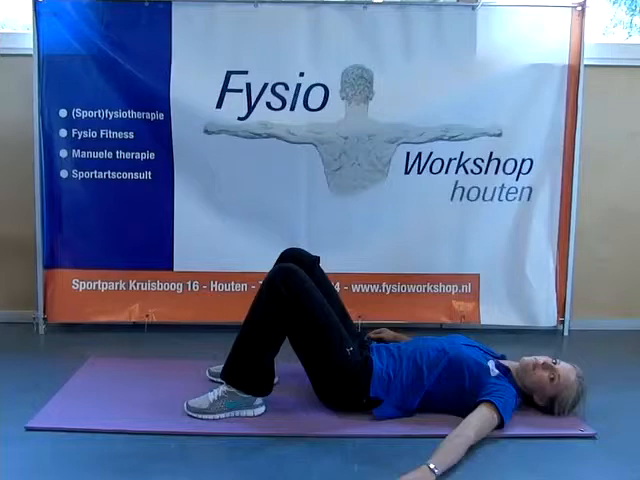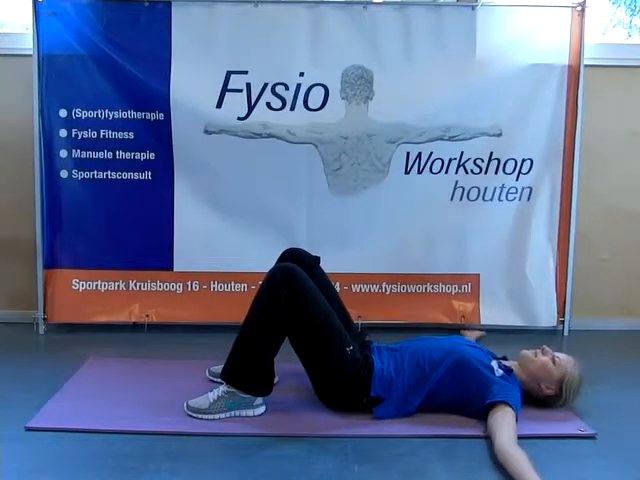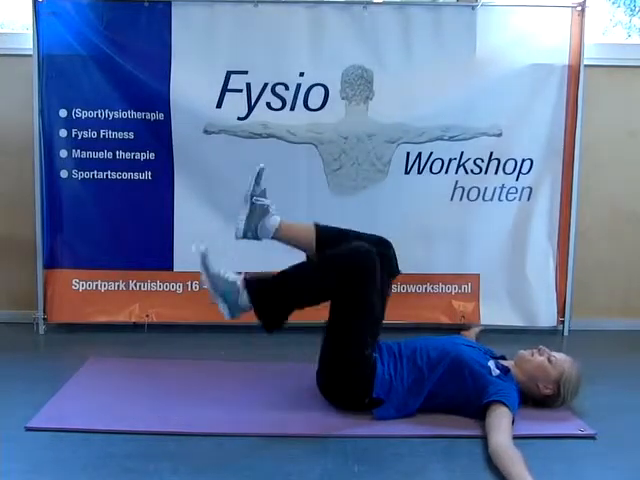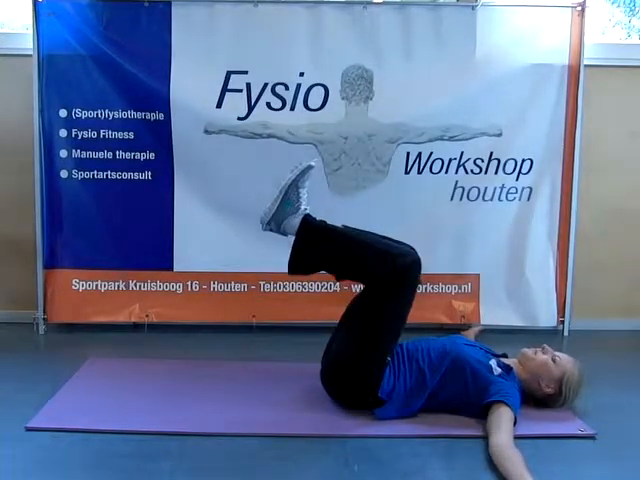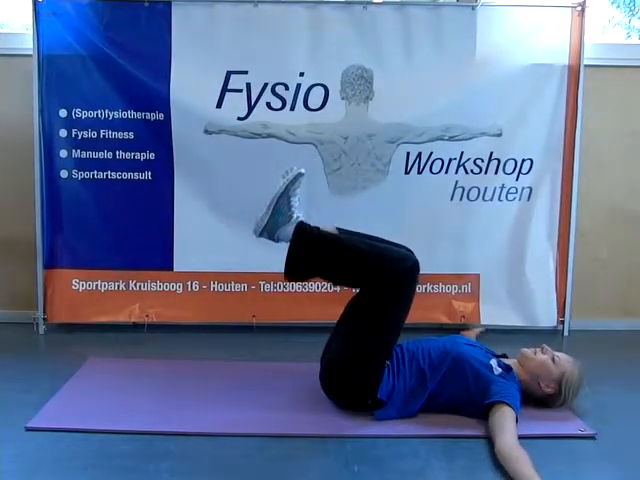
dt=1s
person 1, frame 1
left shoulder: (503, 392)
right shoulder: (495, 359)
left elbow: (467, 434)
right wrist: (400, 338)
left hip: (356, 382)
right hip: (366, 353)
left knee: (285, 280)
right knee: (296, 258)
left ankle: (243, 391)
right ankle: (250, 368)
person 1, frame 2
left shoulder: (505, 389)
right shoulder: (494, 363)
left elbow: (505, 445)
right wrist: (467, 338)
left hip: (356, 383)
right hip: (365, 355)
left knee: (285, 280)
right knee: (296, 259)
left ankle: (243, 392)
right ankle: (250, 368)
person 1, frame 3
left shoulder: (504, 389)
right shoulder: (492, 360)
left elbow: (500, 443)
left hip: (356, 383)
right hip: (374, 363)
left knee: (359, 260)
right knee: (376, 250)
left ankle: (246, 294)
right ankle: (266, 224)
person 1, frame 4
left shoulder: (506, 389)
right shoulder: (494, 361)
left elbow: (501, 443)
left hip: (357, 381)
right hip: (381, 366)
left knee: (401, 264)
right knee: (400, 260)
left ankle: (297, 223)
right ankle: (297, 221)
person 1, frame 5
left shoulder: (505, 388)
right shoulder: (492, 359)
left elbow: (506, 443)
left hip: (357, 382)
right hip: (348, 366)
left knee: (400, 267)
right knee: (397, 261)
left ankle: (293, 230)
right ankle: (291, 227)
person 2, frame 1
left shoulder: (324, 132)
right shoulder: (390, 132)
left elbow: (268, 129)
right elbow: (443, 131)
left wrist: (219, 127)
right wrist: (487, 130)
person 2, frame 2
left shoulder: (324, 133)
right shoulder: (390, 132)
left elbow: (268, 129)
right elbow: (442, 132)
left wrist: (220, 127)
right wrist: (486, 130)
person 2, frame 3
left shoulder: (324, 133)
right shoulder: (390, 132)
left elbow: (267, 129)
right elbow: (443, 131)
left wrist: (220, 127)
right wrist: (486, 130)
person 2, frame 4
left shoulder: (324, 133)
right shoulder: (390, 132)
left elbow: (267, 129)
right elbow: (444, 131)
left wrist: (221, 127)
right wrist: (485, 131)
person 2, frame 5
left shoulder: (324, 133)
right shoulder: (389, 132)
left elbow: (268, 130)
right elbow: (442, 132)
left wrist: (221, 127)
right wrist: (485, 131)
